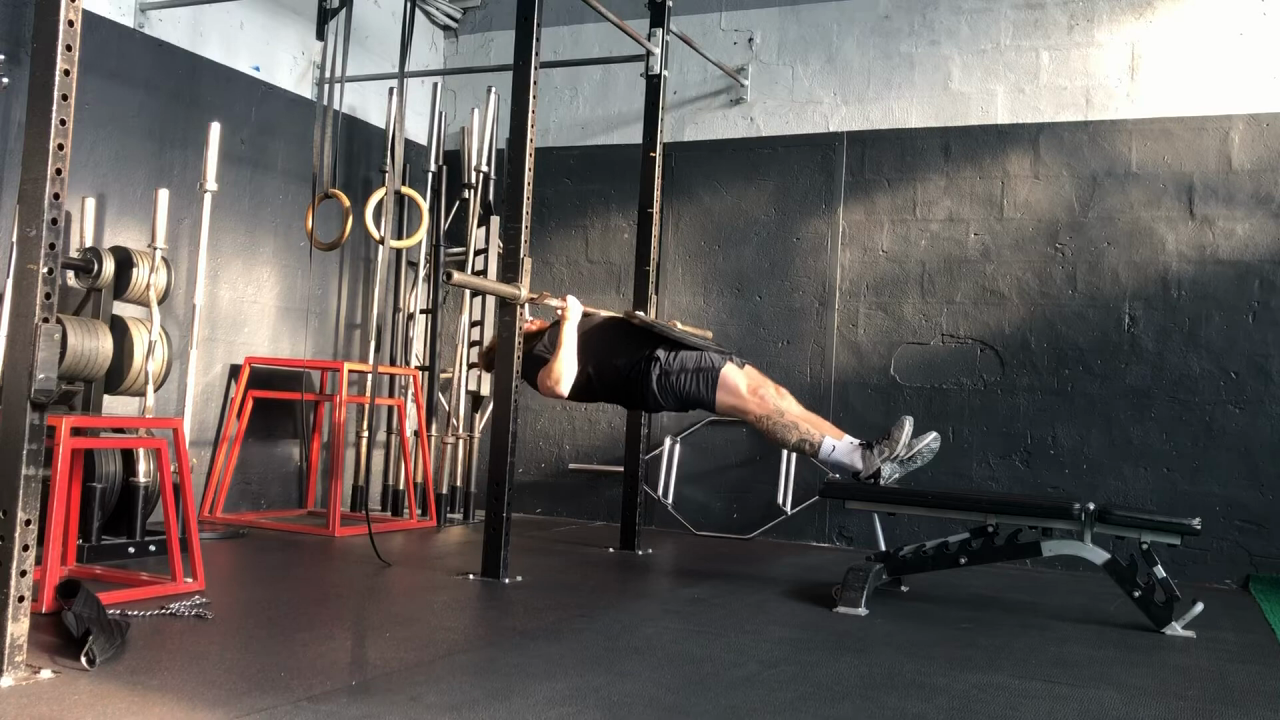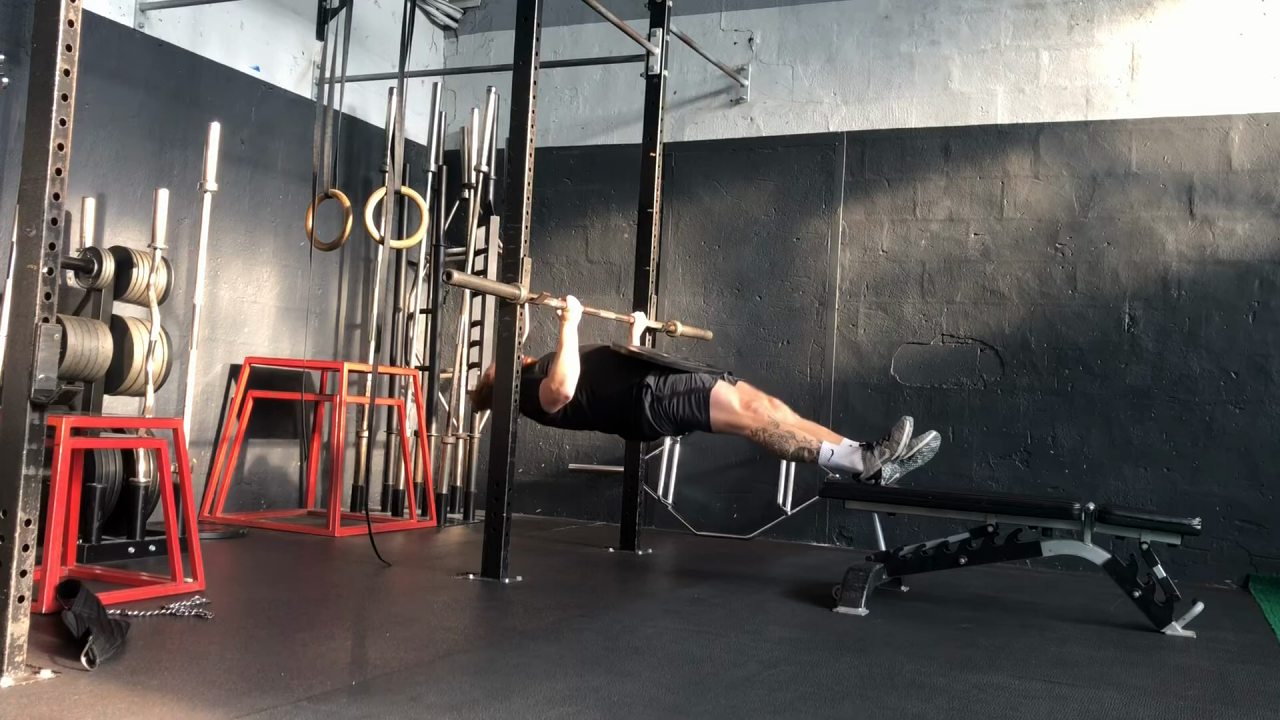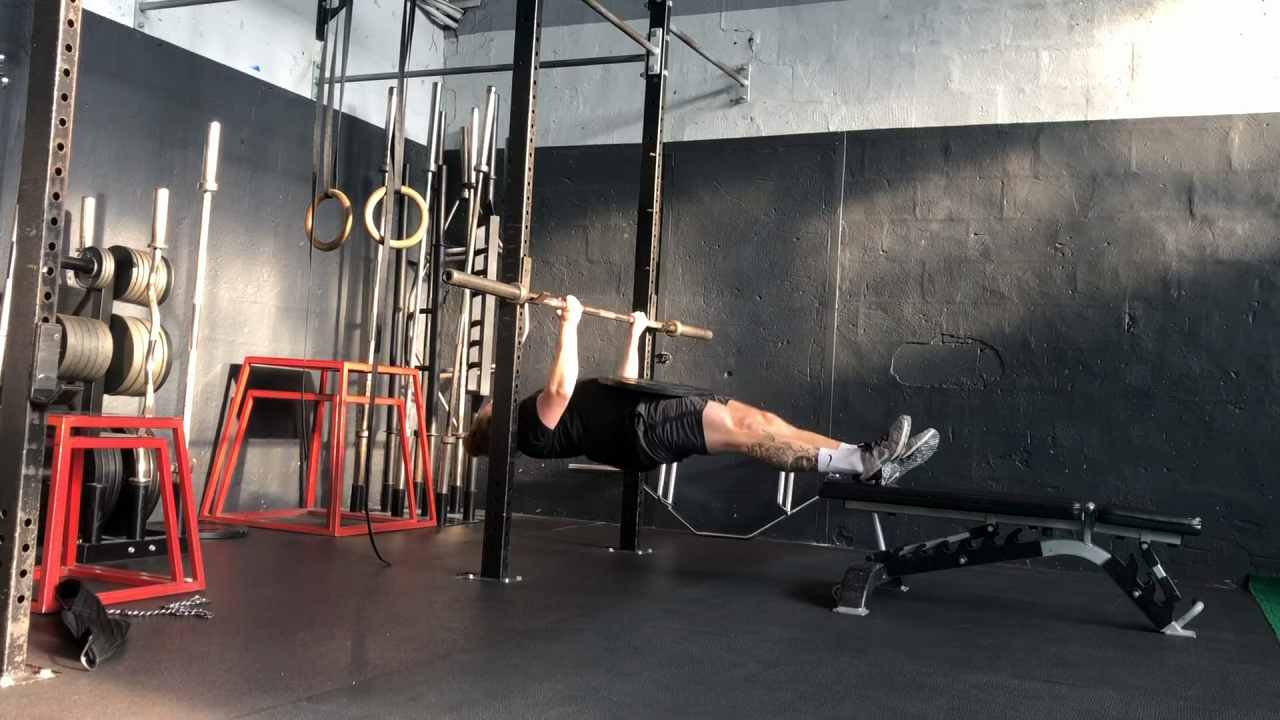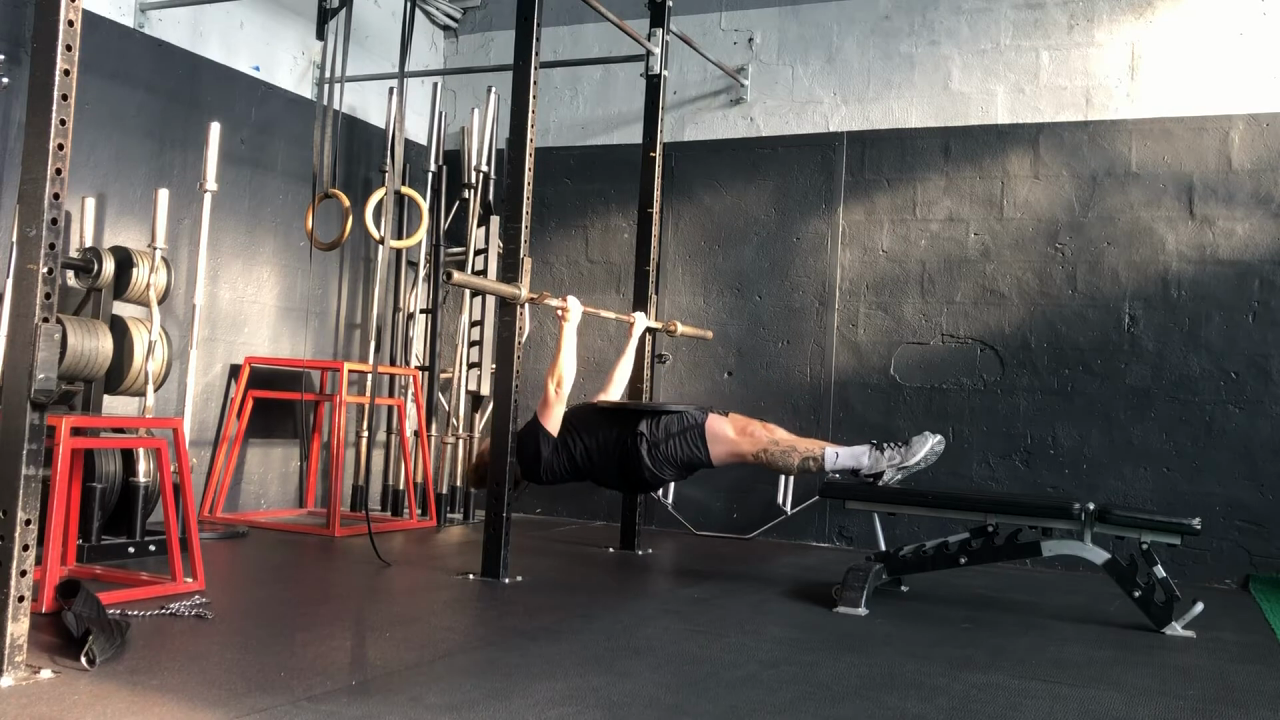
dt=0.5s
person 1, frame 1
left shoulder: (555, 341)
right shoulder: (536, 358)
right elbow: (560, 384)
left wrist: (640, 326)
right wrist: (569, 322)
left hip: (663, 356)
right hip: (653, 371)
left knee: (770, 394)
right knee: (756, 399)
left ankle: (867, 456)
right ankle: (863, 461)
person 1, frame 2
left shoulder: (544, 371)
right shoulder: (532, 390)
right elbow: (563, 388)
left wrist: (635, 334)
right wrist: (568, 324)
left hip: (651, 382)
right hip: (645, 398)
left knee: (763, 406)
right knee: (747, 412)
left ankle: (867, 459)
right ankle: (862, 463)
person 1, frame 3
left shoulder: (537, 415)
right shoulder: (531, 430)
left elbow: (623, 390)
right elbow: (561, 388)
left wrist: (635, 336)
right wrist: (568, 325)
left hip: (643, 413)
right hip: (639, 428)
left knee: (758, 420)
right knee: (742, 428)
left ankle: (870, 460)
right ankle: (865, 463)
person 1, frame 4
left shoulder: (539, 446)
right shoulder: (534, 451)
left elbow: (610, 396)
right elbow: (558, 388)
left wrist: (634, 337)
right wrist: (568, 327)
left hip: (644, 434)
right hip: (643, 446)
left knee: (754, 431)
right knee: (748, 438)
left ankle: (872, 462)
right ankle: (872, 461)
